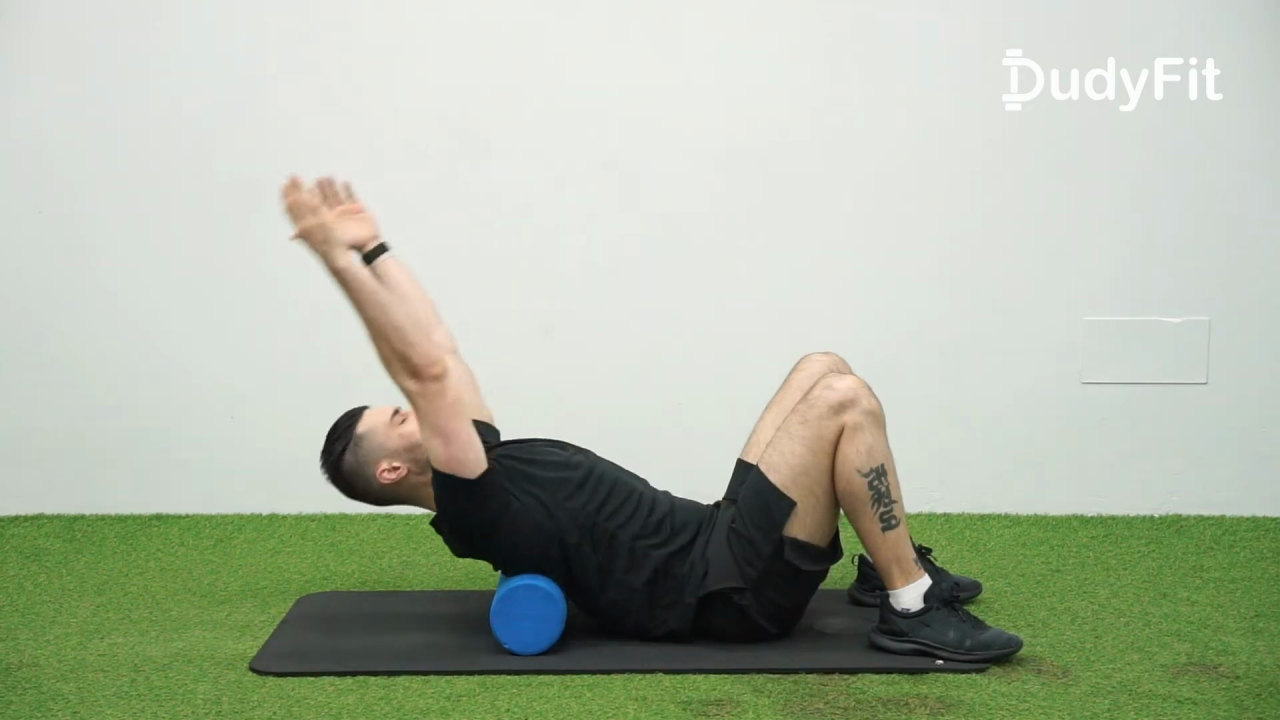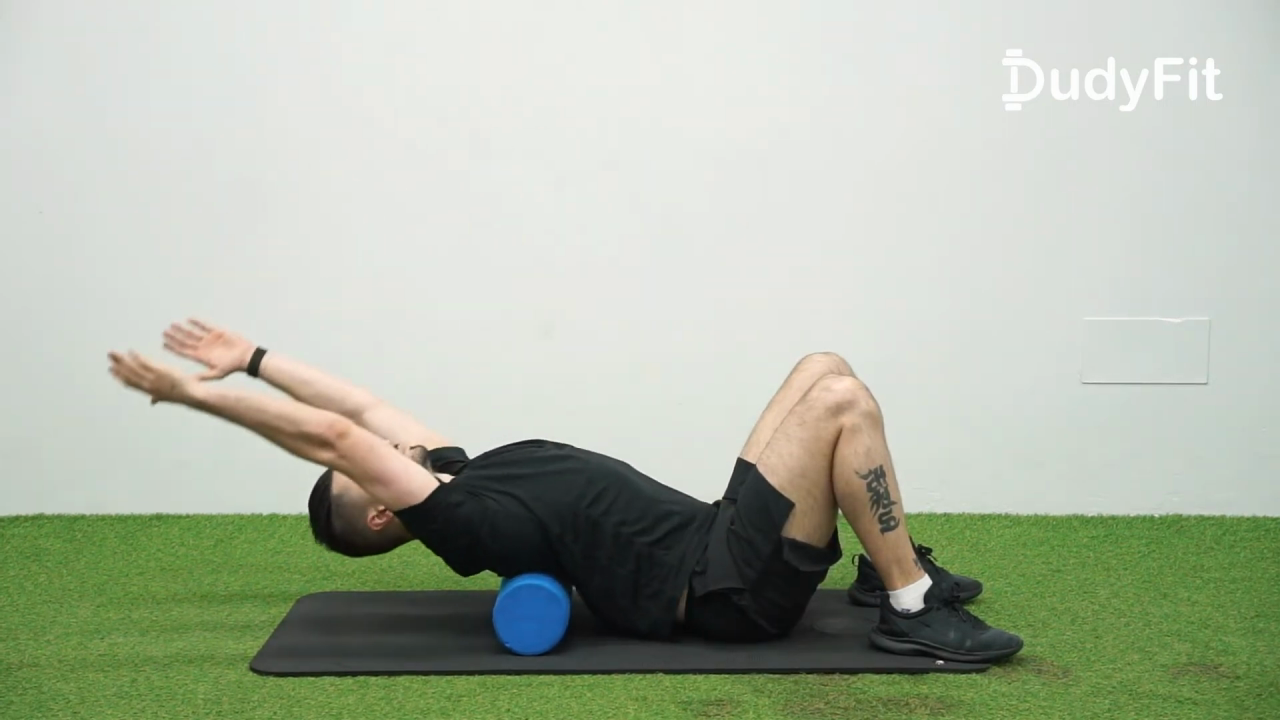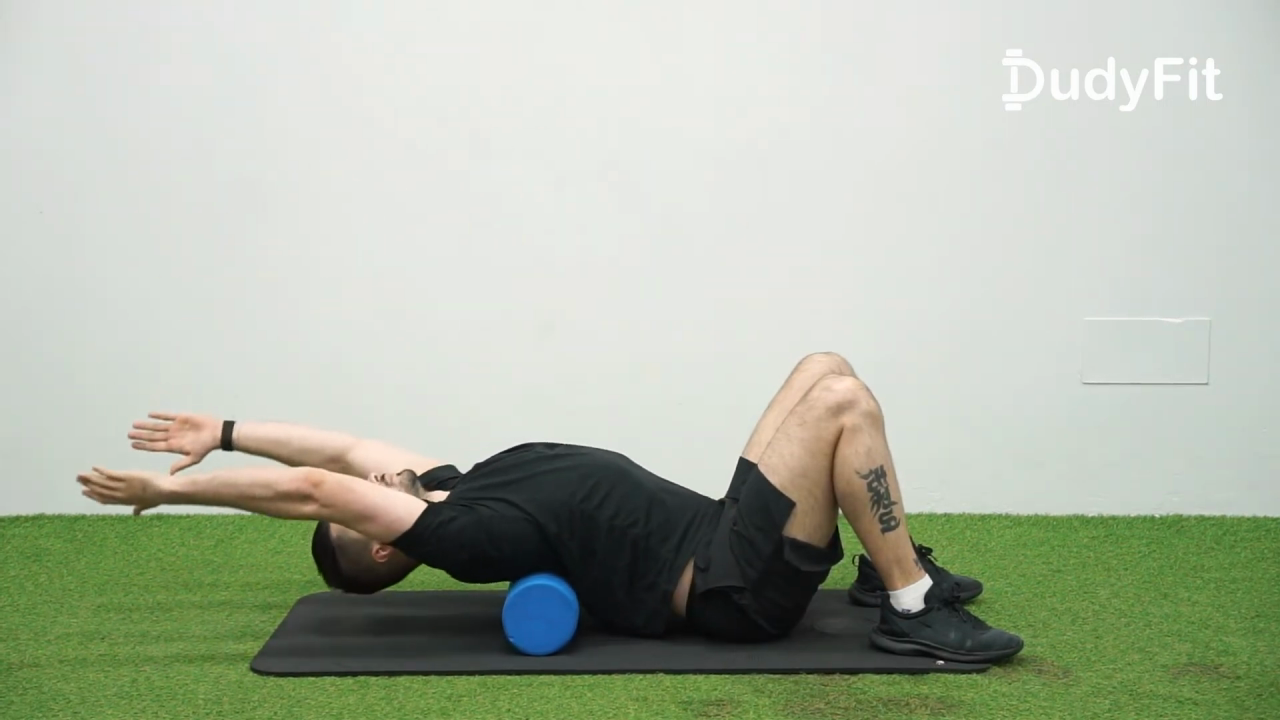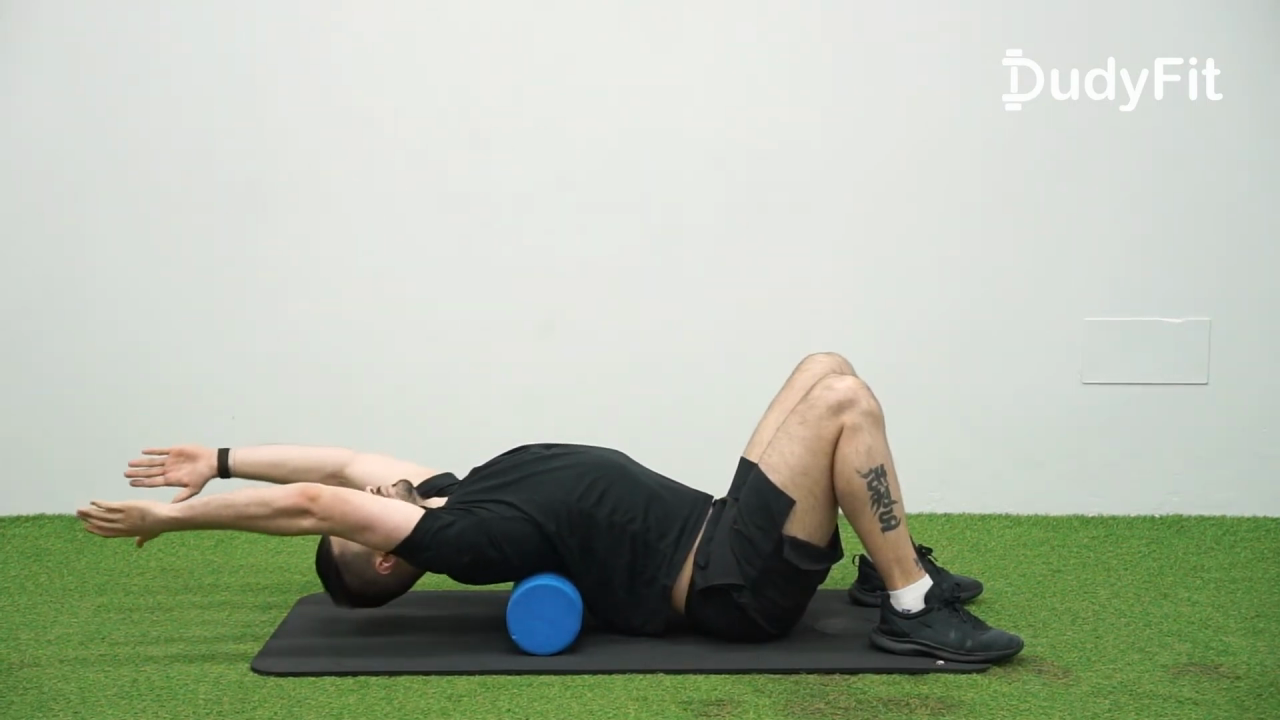
dt=0.4s
person 1, frame 1
left shoulder: (479, 470)
right shoulder: (472, 507)
left elbow: (434, 357)
right elbow: (425, 372)
left wrist: (370, 251)
right wrist: (337, 260)
left hip: (711, 551)
right hip: (729, 591)
left knee: (823, 370)
right knee: (844, 401)
left ankle: (891, 571)
right ankle: (912, 612)
person 1, frame 2
left shoulder: (458, 479)
right shoulder: (462, 520)
left elbow: (364, 409)
right elbow: (335, 436)
left wrist: (250, 359)
right wrist: (191, 393)
left hip: (713, 541)
right hip: (728, 587)
left knee: (825, 370)
right knee: (841, 401)
left ankle: (894, 572)
right ankle: (913, 610)
person 1, frame 3
left shoulder: (455, 491)
right shoulder: (463, 533)
left elbow: (343, 450)
right elbow: (316, 485)
left wrist: (221, 433)
right wrist: (168, 488)
left hip: (721, 540)
right hip: (735, 584)
left knee: (826, 370)
right knee: (844, 403)
left ankle: (895, 571)
right ankle: (911, 609)
person 1, frame 4
left shoulder: (454, 498)
right shoulder: (462, 538)
left elbow: (339, 461)
right elbow: (315, 501)
left wrist: (216, 460)
right wrist: (169, 517)
left hip: (723, 539)
right hip: (734, 583)
left knee: (827, 371)
right knee: (844, 402)
left ankle: (893, 570)
right ankle: (910, 609)
